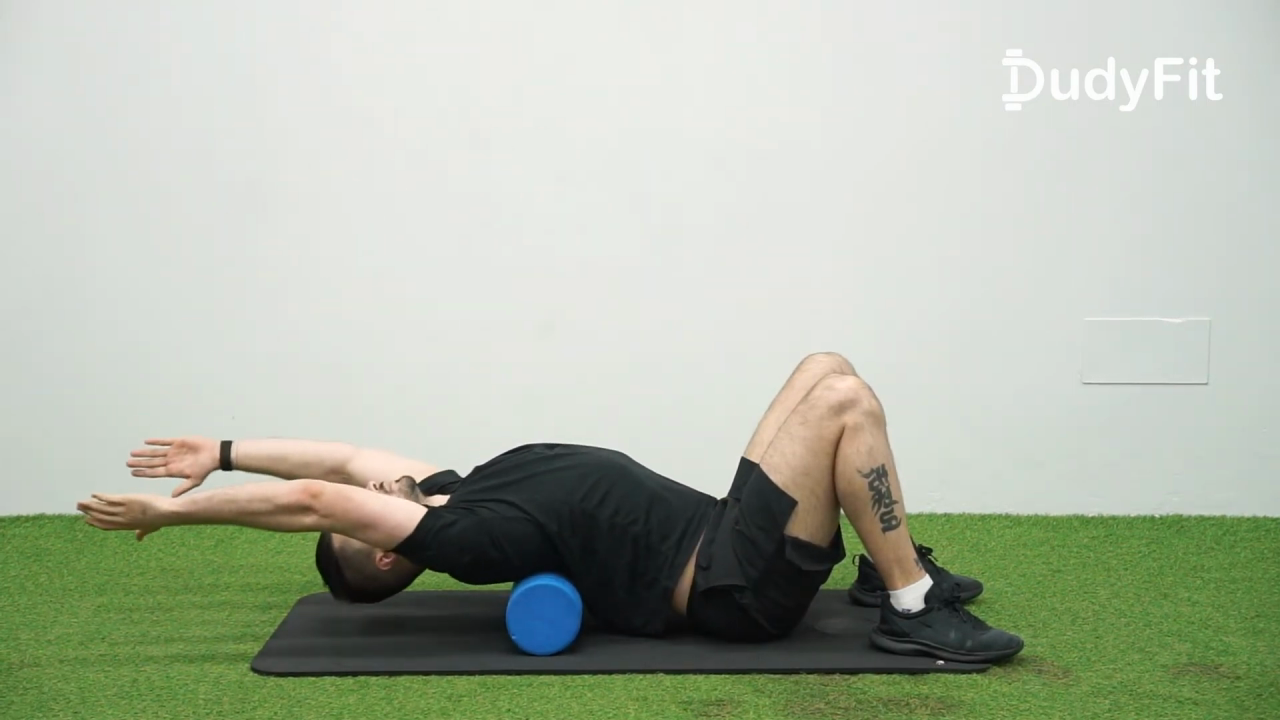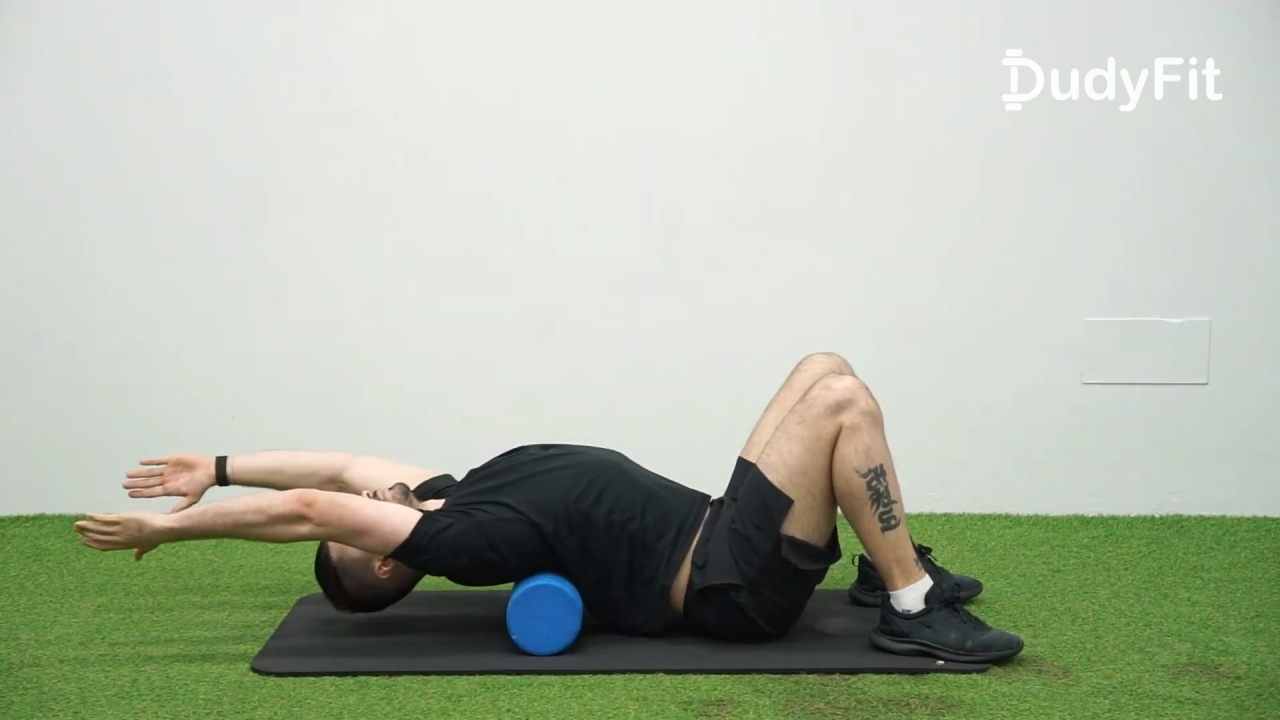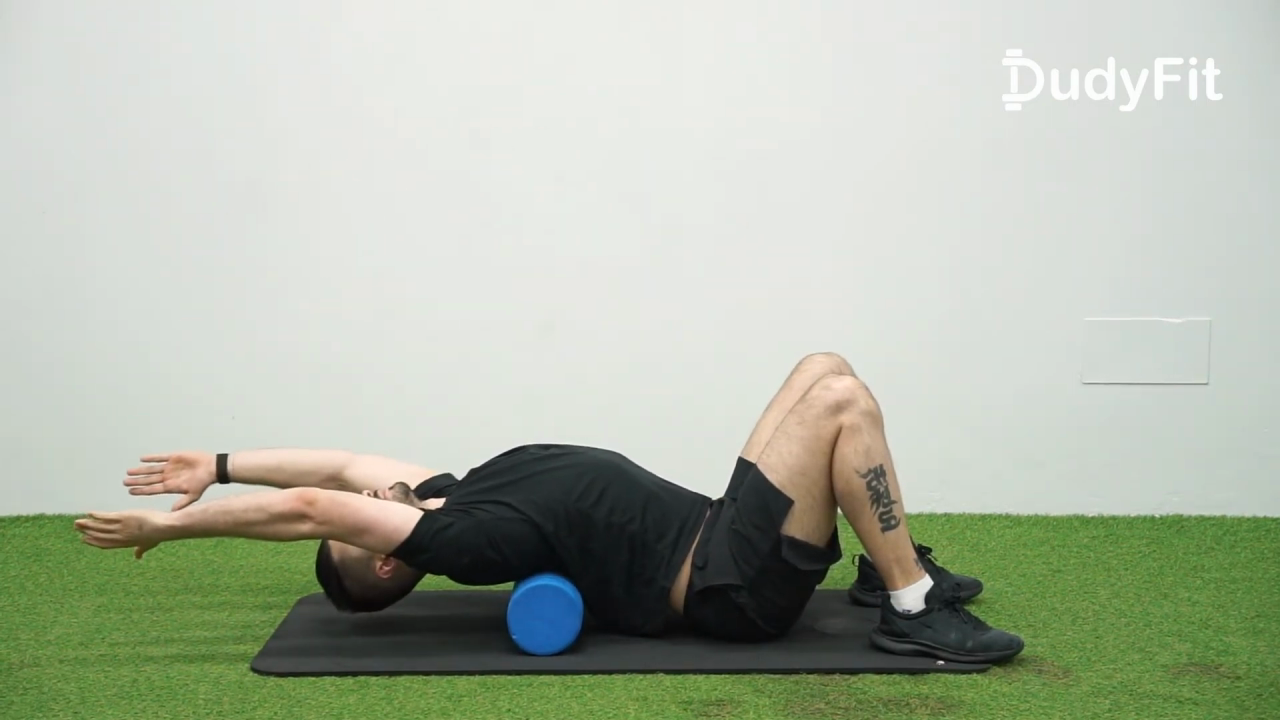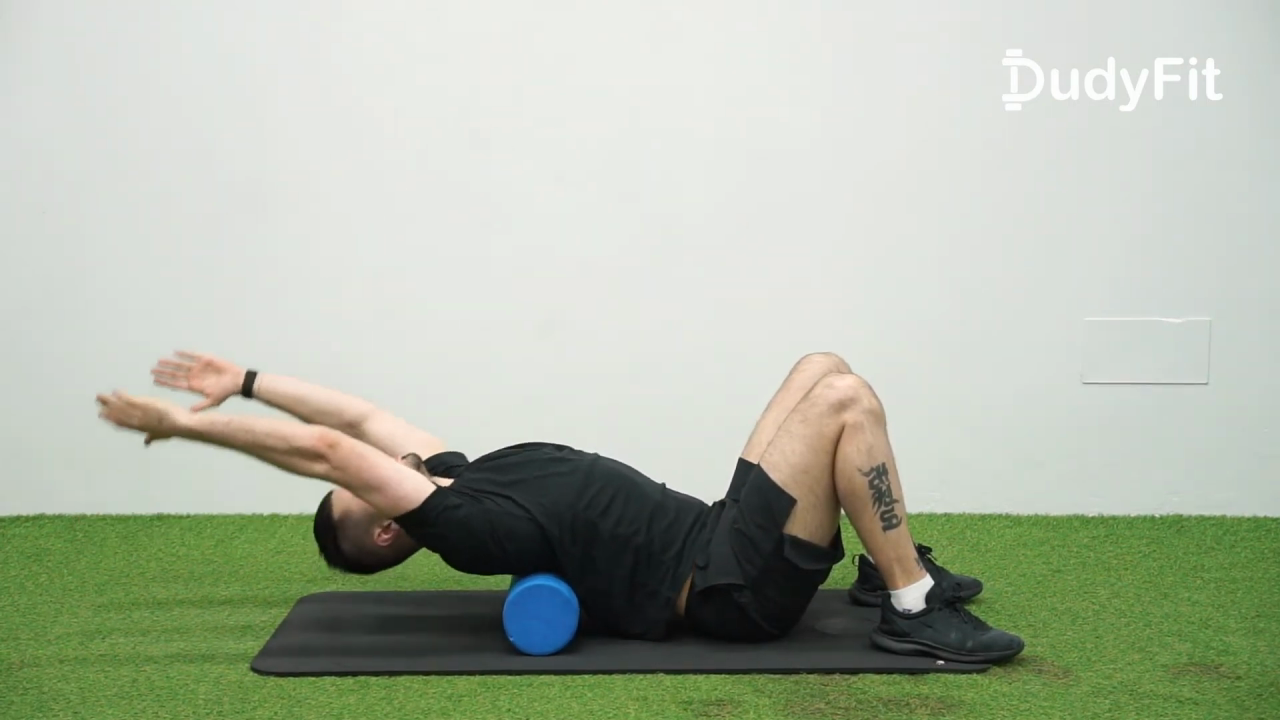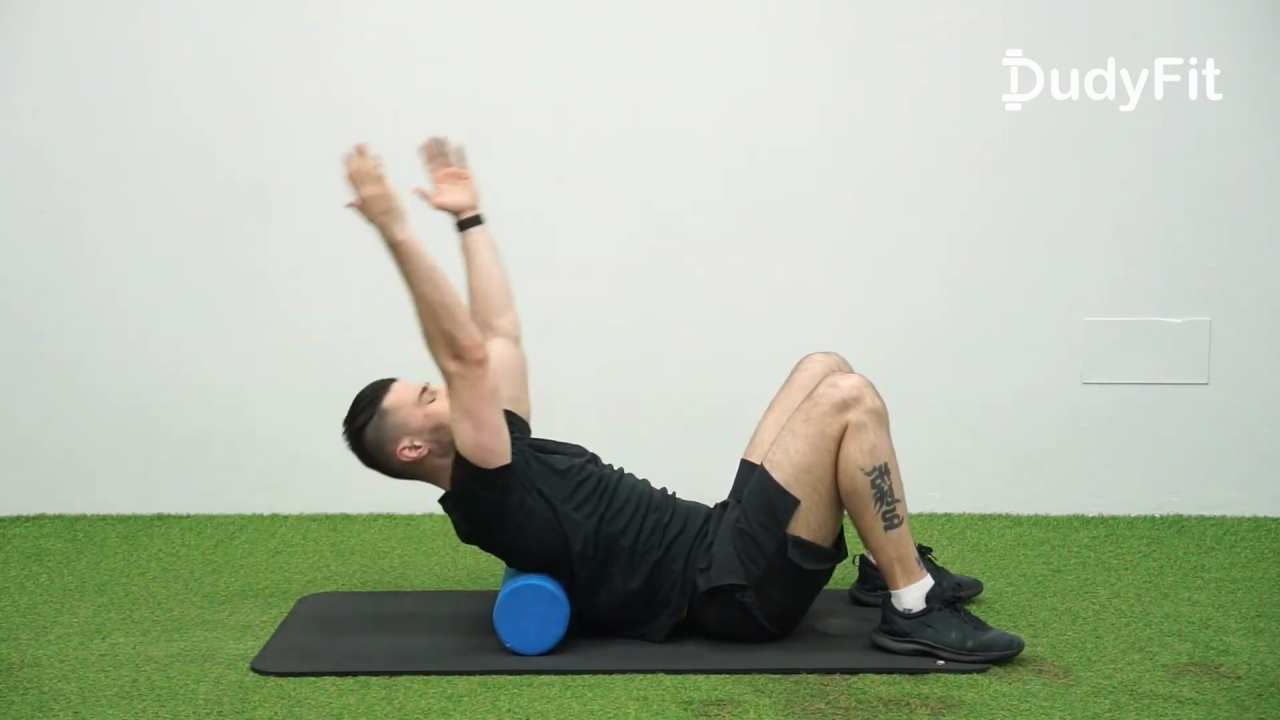
dt=0.5s
person 1, frame 1
left shoulder: (458, 494)
right shoulder: (465, 537)
left elbow: (342, 458)
right elbow: (318, 498)
left wrist: (220, 451)
right wrist: (168, 512)
left hip: (724, 540)
right hip: (735, 584)
left knee: (828, 370)
right knee: (845, 402)
left ankle: (893, 571)
right ankle: (911, 609)
person 1, frame 2
left shoulder: (454, 500)
right shoulder: (461, 540)
left elbow: (339, 466)
right elbow: (315, 506)
left wrist: (214, 469)
right wrist: (167, 526)
left hip: (722, 537)
right hip: (734, 580)
left knee: (826, 369)
right knee: (842, 402)
left ankle: (892, 568)
right ankle: (913, 609)
person 1, frame 3
left shoulder: (453, 499)
right shoulder: (458, 541)
left elbow: (342, 465)
right elbow: (316, 505)
left wrist: (218, 465)
right wrist: (171, 523)
left hip: (720, 537)
right hip: (734, 582)
left knee: (827, 370)
right knee: (841, 402)
left ankle: (893, 569)
right ankle: (912, 609)
person 1, frame 4
left shoulder: (459, 482)
right shoulder: (464, 526)
left elbow: (362, 420)
right elbow: (330, 447)
left wrist: (239, 382)
right wrist: (186, 420)
left hip: (716, 544)
right hip: (731, 587)
left knee: (825, 371)
right knee: (845, 401)
left ankle: (893, 571)
right ankle: (915, 613)
person 1, frame 5
left shoulder: (503, 466)
right shoulder: (489, 503)
left elbow: (498, 336)
right elbow: (468, 356)
left wrist: (467, 219)
right wrist: (395, 232)
left hip: (723, 553)
right hip: (735, 589)
left knee: (825, 371)
right knee: (848, 399)
left ankle: (889, 571)
right ankle: (915, 611)
